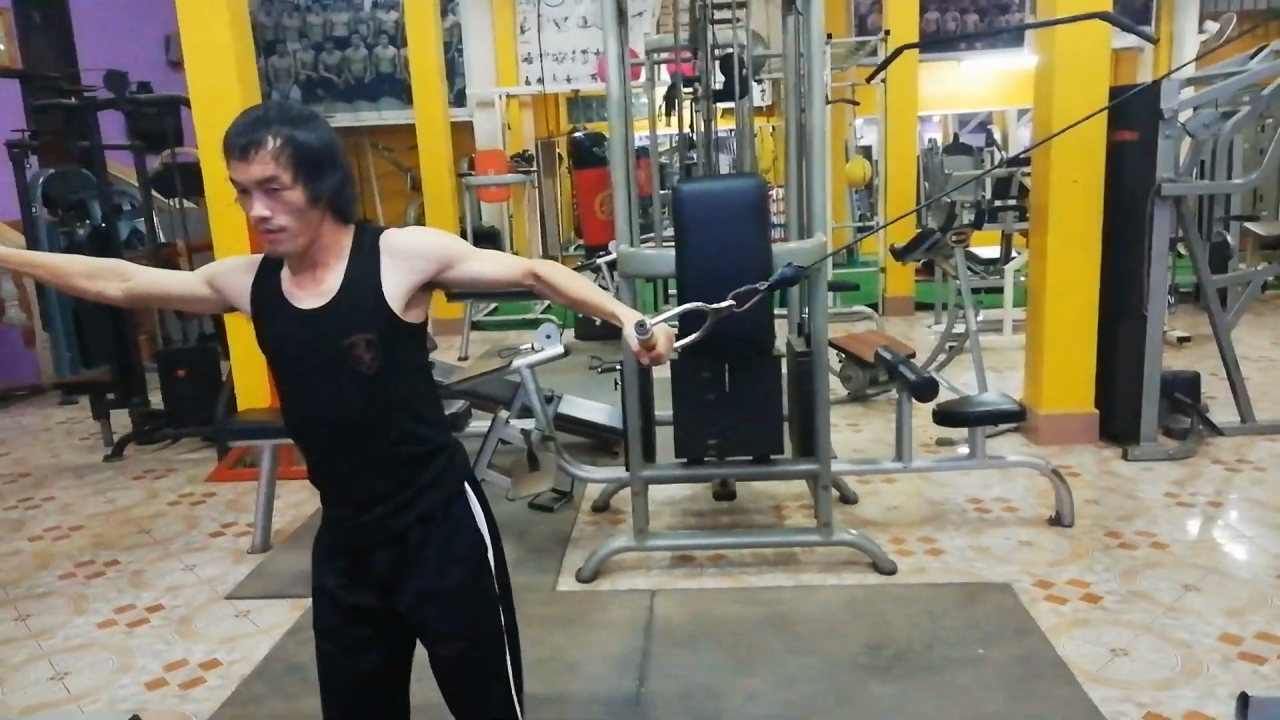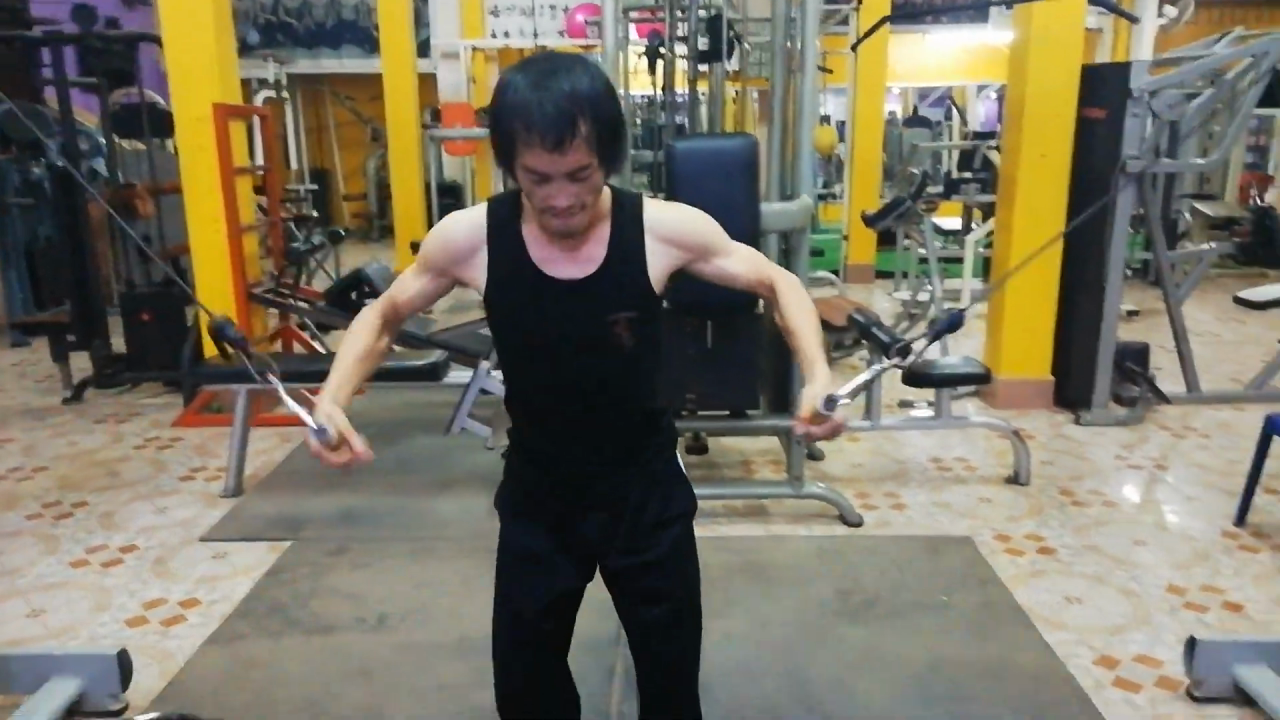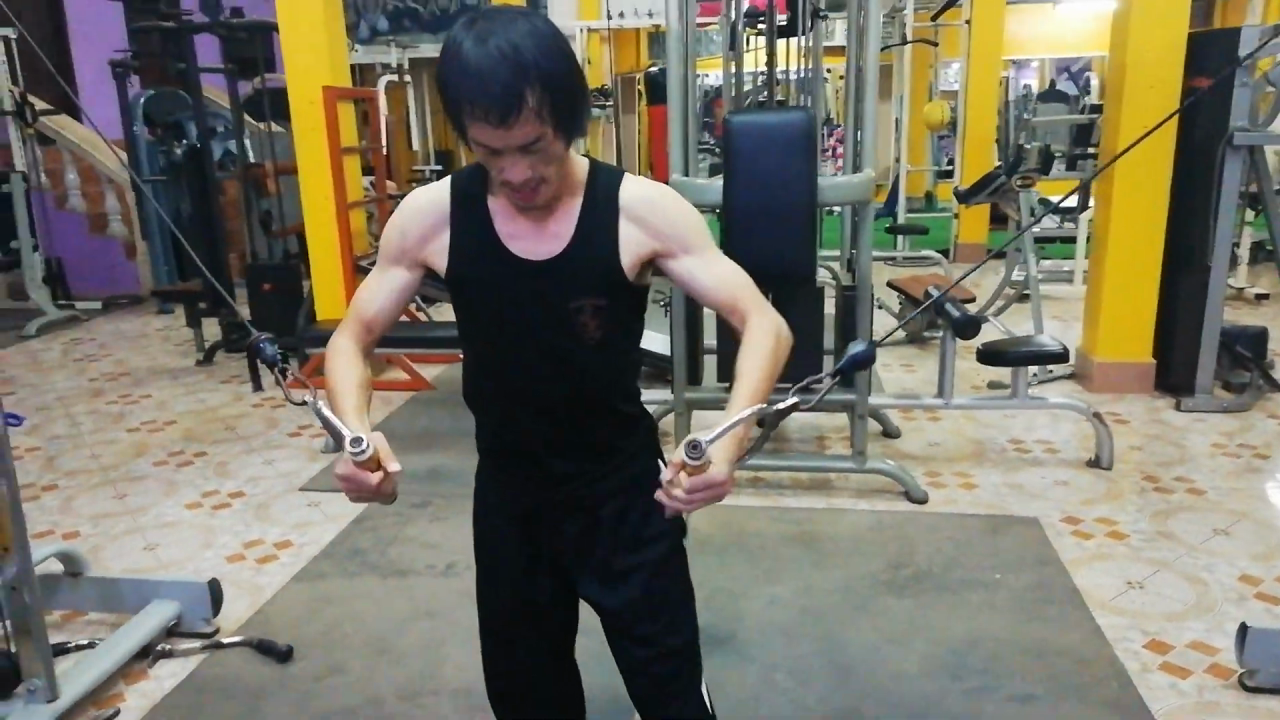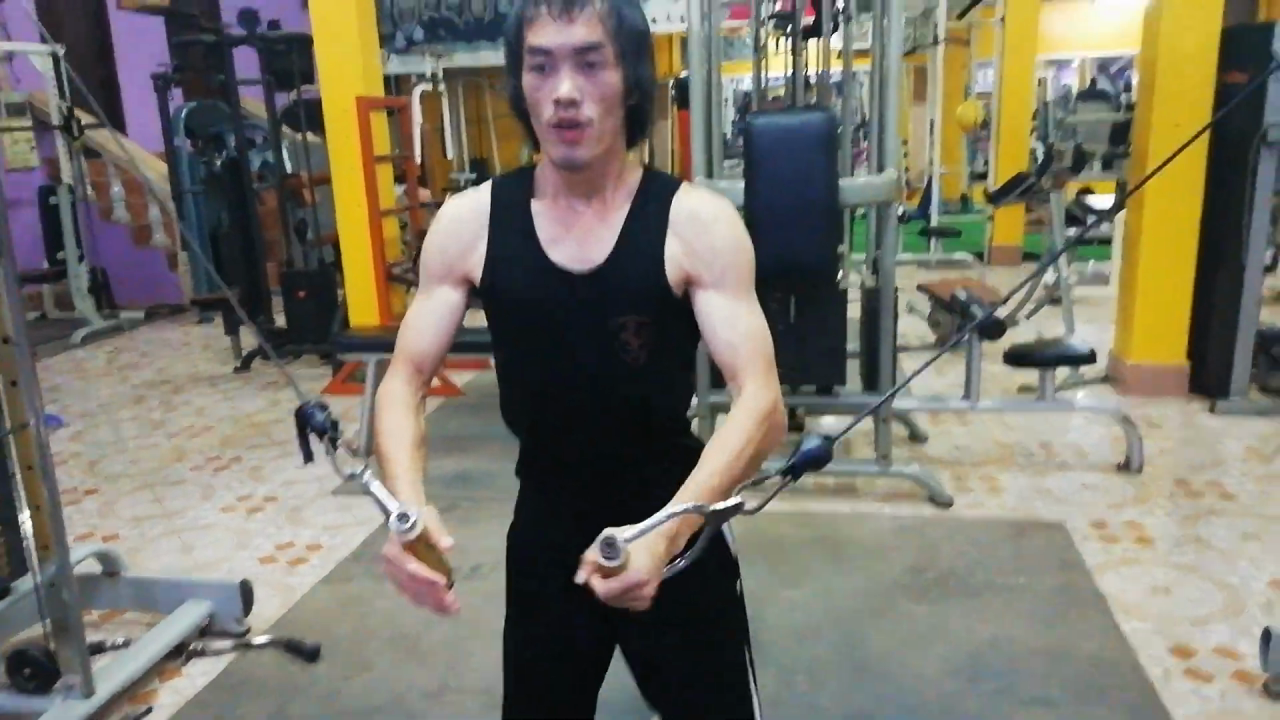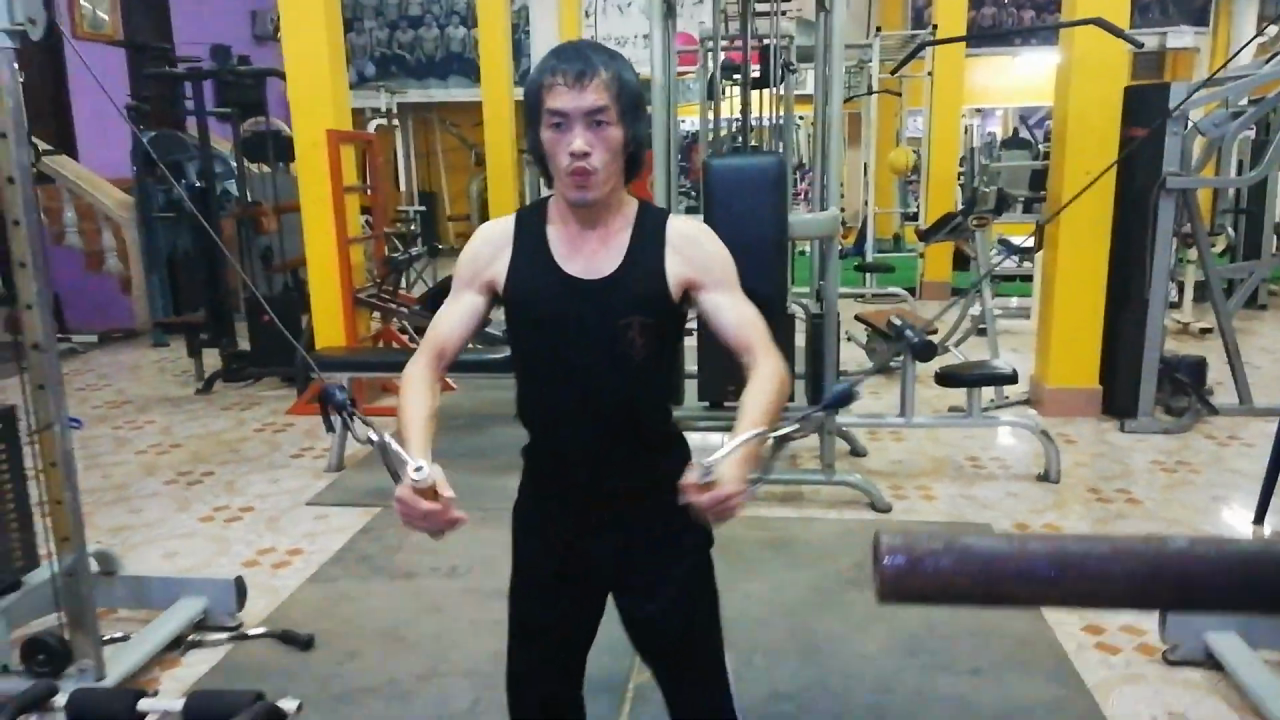
dt=1s
person 1, frame 1
left shoulder: (405, 255)
right shoulder: (248, 283)
left elbow: (532, 273)
right elbow: (122, 283)
left wrist: (624, 315)
left hip: (438, 524)
right hip: (347, 539)
person 1, frame 2
left shoulder: (663, 228)
right shoulder: (470, 237)
left elbow: (778, 285)
right elbow: (382, 316)
left wrist: (816, 374)
right wrist: (334, 398)
left hip: (645, 494)
right hip: (535, 502)
person 1, frame 3
left shoulder: (641, 208)
right shoulder: (431, 216)
left elbow: (764, 326)
right elbow: (352, 338)
left wrist: (728, 436)
right wrist: (355, 432)
left hip: (626, 497)
right hip: (508, 501)
person 1, frame 4
left shoulder: (697, 222)
right shoulder: (469, 222)
left elbow: (759, 398)
right elbow: (406, 375)
left wrist: (669, 530)
right wrist: (408, 500)
left hip: (673, 537)
right hip: (546, 534)
person 1, frame 5
left shoulder: (681, 242)
right shoulder: (500, 244)
left elbow: (765, 362)
right elbow: (429, 364)
left wrist: (742, 451)
right wrist: (418, 463)
left hip: (660, 507)
right hip: (548, 510)
